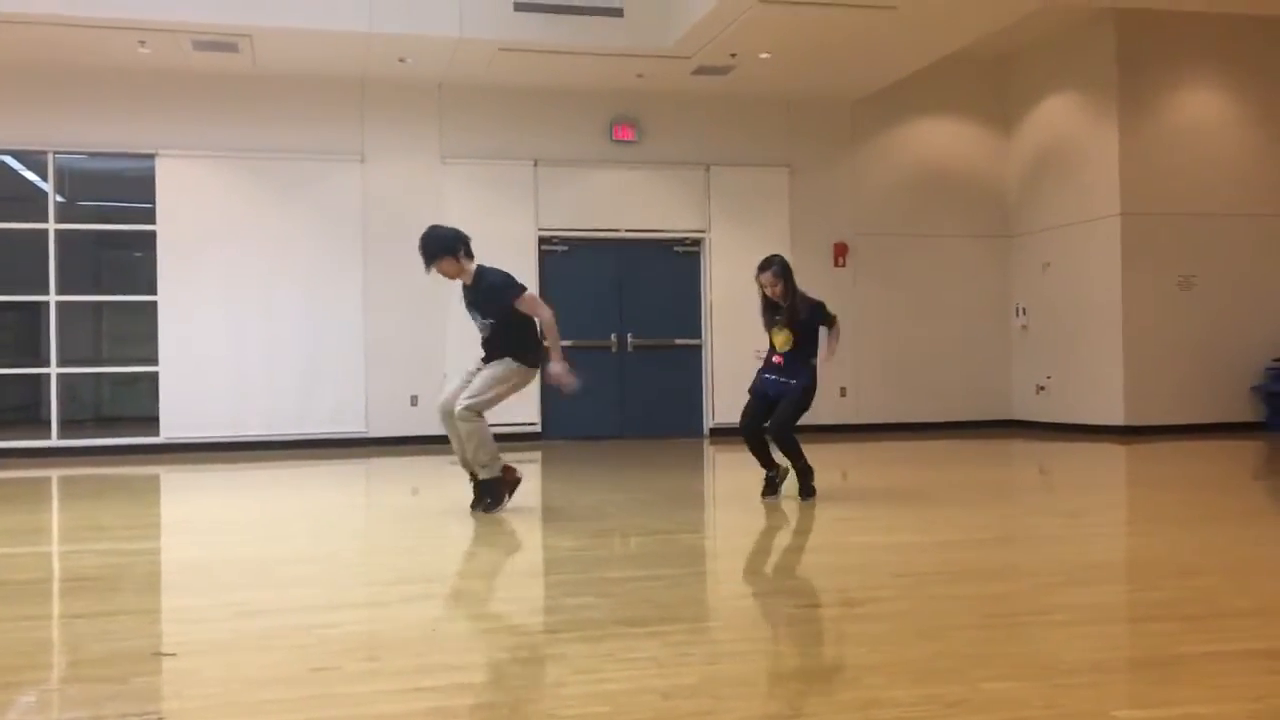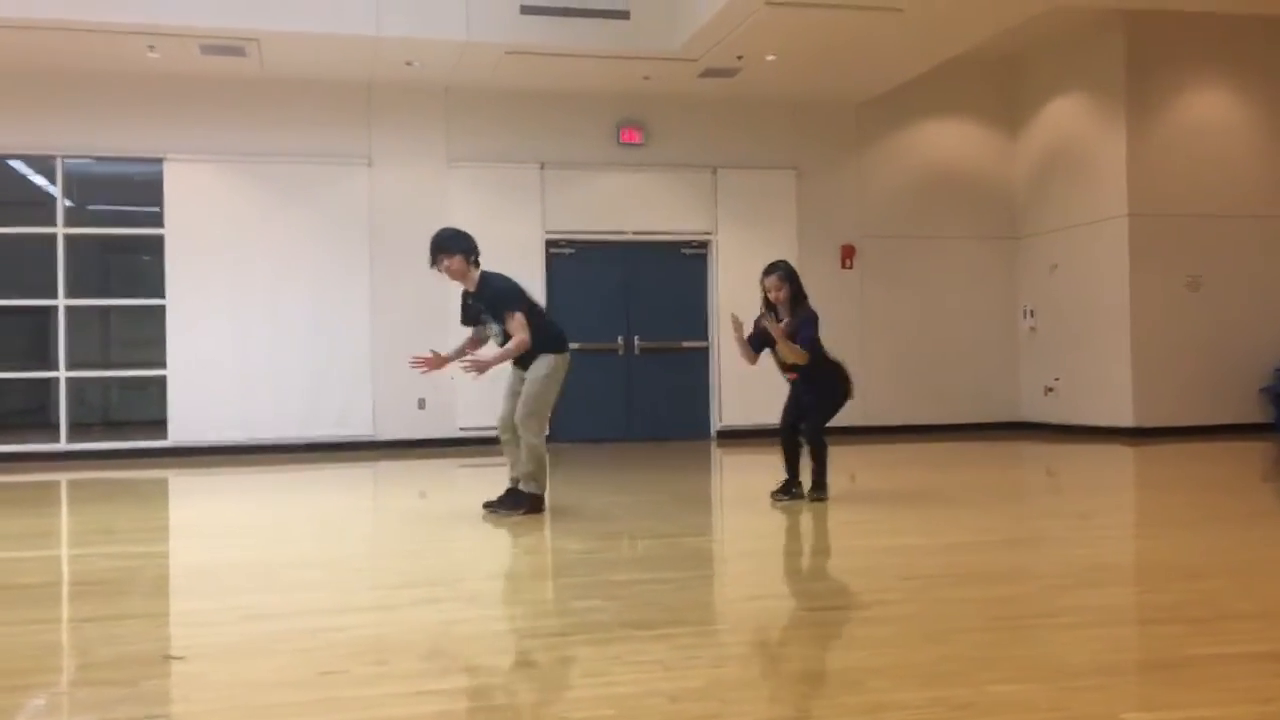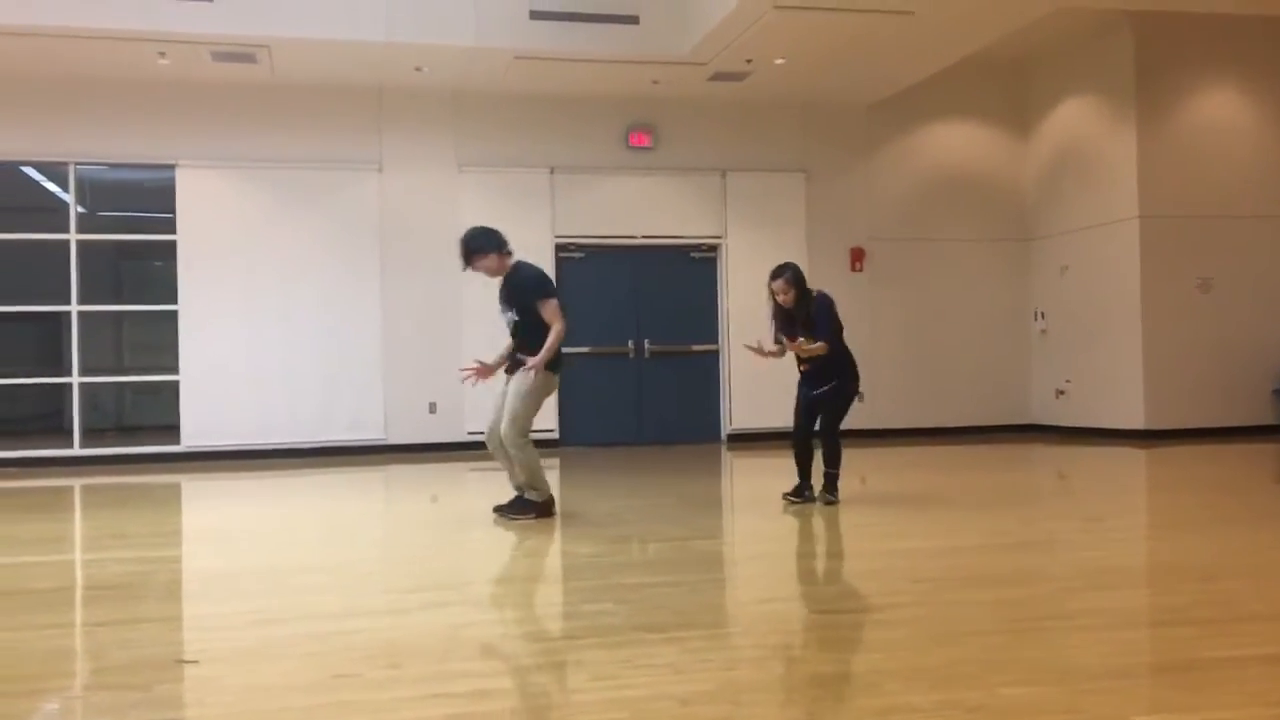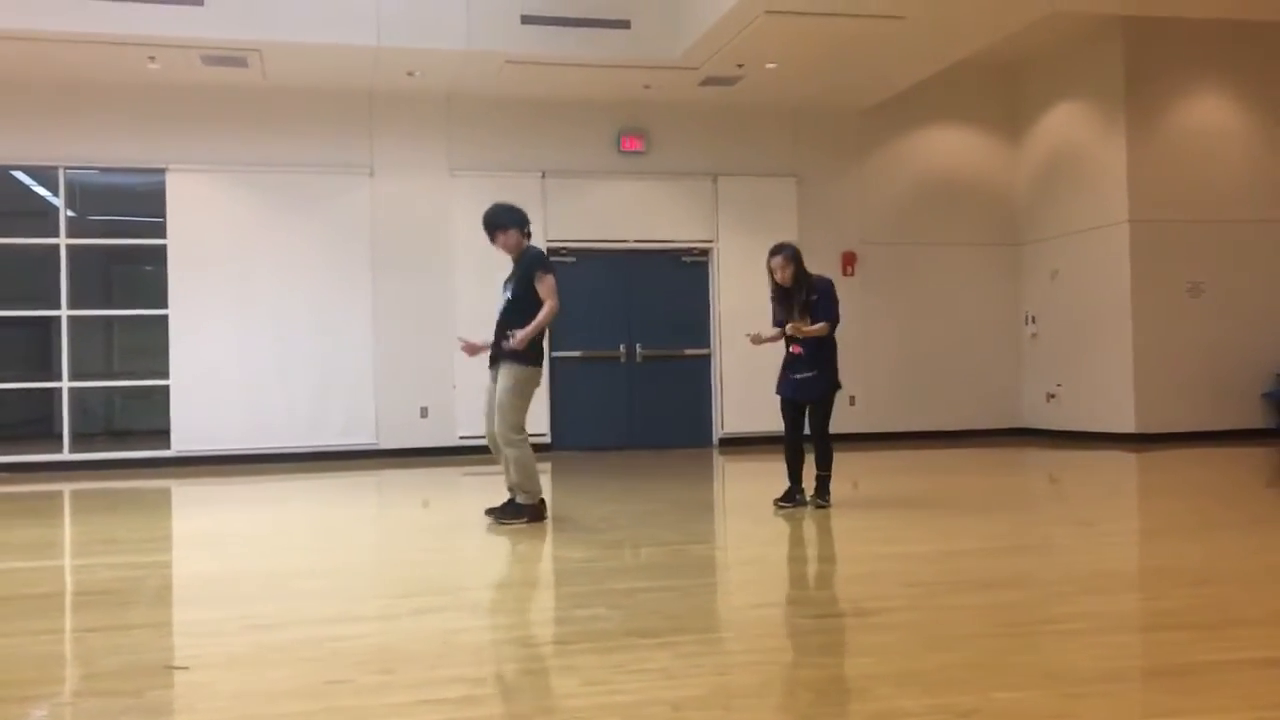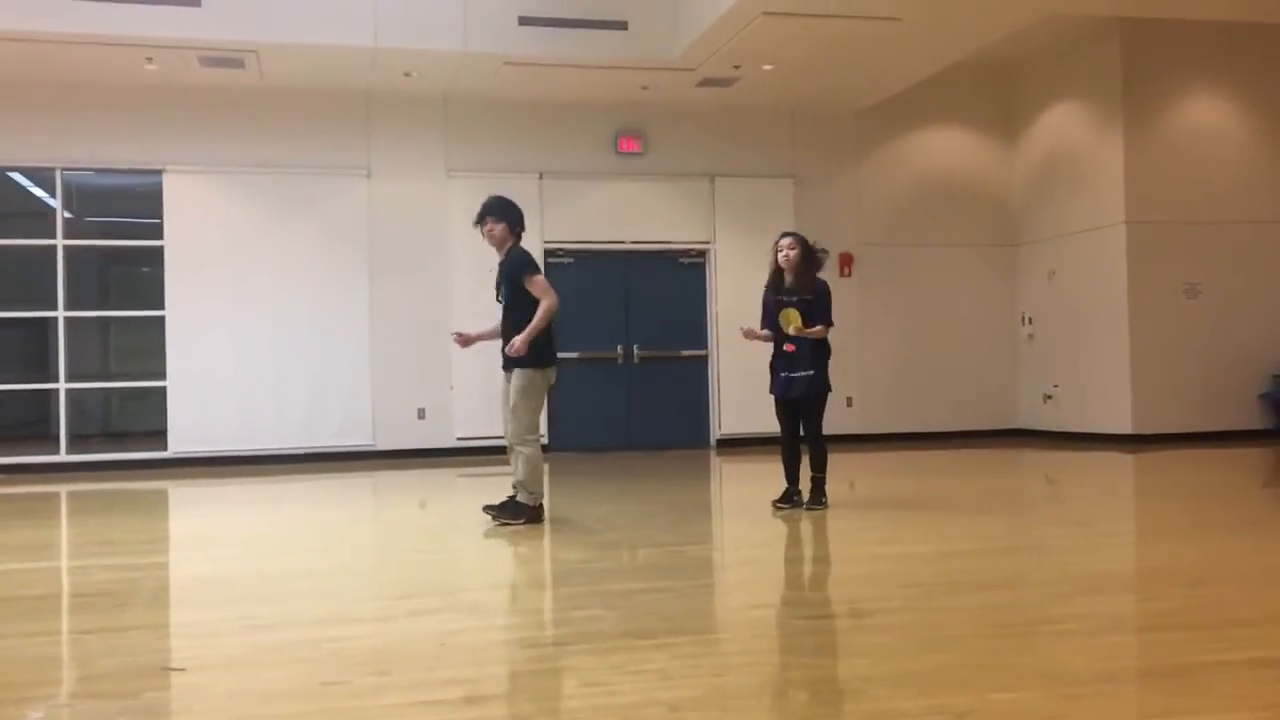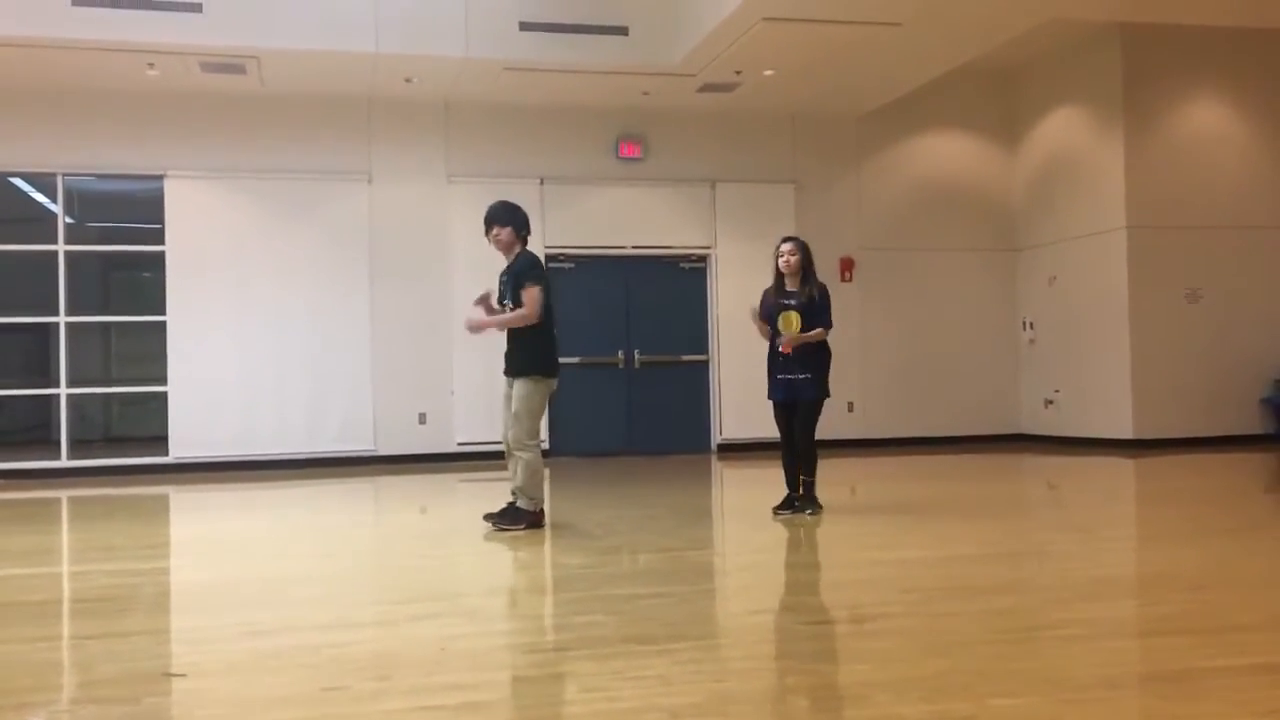
dt=0.2s
person 1, frame 1
left shoulder: (495, 281)
right shoulder: (469, 290)
left elbow: (543, 313)
left wrist: (556, 360)
right wrist: (484, 361)
left hip: (518, 359)
right hip: (493, 359)
left knee: (465, 409)
right knee: (448, 406)
left ankle: (493, 476)
right ankle: (482, 474)
person 1, frame 2
left shoulder: (500, 288)
right shoulder: (469, 297)
left elbow: (522, 338)
right elbow: (478, 336)
left wrist: (490, 361)
right wrist: (445, 359)
left hip: (549, 353)
right hip: (522, 358)
left knee: (527, 421)
right knee: (507, 424)
left ankle: (532, 494)
right ankle: (520, 488)
person 1, frame 3
left shoulder: (532, 277)
right shoulder: (506, 288)
left elbow: (558, 325)
left wrist: (541, 359)
right wrist: (495, 365)
left hip: (538, 369)
right hip: (520, 368)
left knee: (512, 433)
right knee: (495, 433)
left ankle: (540, 498)
right ankle: (527, 494)
person 1, frame 4
left shoulder: (533, 259)
right shoulder: (518, 268)
left elbow: (552, 303)
left wrist: (528, 334)
right wrist: (483, 346)
left hip: (521, 360)
right hip: (503, 360)
left knee: (509, 432)
right knee: (496, 434)
left ankle: (531, 502)
right ankle: (520, 498)
person 1, frame 5
left shoulder: (519, 259)
right shoulder: (504, 266)
left elbow: (550, 301)
left wrist: (525, 337)
right wrist: (477, 337)
left hip: (533, 361)
right hip: (516, 362)
left knee: (523, 433)
right knee: (513, 433)
left ankle: (530, 503)
right ankle: (521, 498)
person 1, frame 6
left shoulder: (527, 265)
right shoulder: (508, 272)
left elbow: (531, 313)
left wrist: (486, 321)
right wrist: (488, 306)
left hip: (536, 367)
right hip: (517, 367)
left knee: (524, 438)
right knee: (512, 438)
left ankle: (530, 509)
right ankle: (521, 504)
person 2, frame 1
left shoulder: (808, 307)
right shoulder: (769, 310)
left elbow: (833, 324)
left wrist: (830, 349)
right wrist: (773, 354)
left hip: (799, 382)
right hip: (768, 379)
left knee: (777, 428)
right knee: (748, 427)
left ankle: (806, 477)
right ankle: (773, 473)
person 2, frame 2
left shoulder: (806, 317)
right shoulder: (765, 320)
left elbow: (801, 357)
right elbow: (751, 358)
left wrist: (780, 336)
right wrist: (739, 335)
left hip: (830, 386)
right hip: (801, 387)
left knee: (811, 428)
right knee: (788, 430)
left ankle: (819, 484)
right ankle: (792, 483)
person 2, frame 3
left shoulder: (821, 304)
right shoulder: (782, 314)
left elbow: (825, 346)
right elbow: (782, 348)
left wrist: (799, 349)
right wrist: (763, 351)
left hip: (839, 379)
right hip: (809, 382)
left knee: (828, 430)
right knee: (800, 433)
left ankle: (830, 486)
right ankle: (804, 486)
person 2, frame 4
left shoulder: (822, 287)
right shoulder: (780, 296)
left elbow: (826, 326)
left wrist: (802, 330)
right wrist: (763, 338)
left hip: (820, 372)
right hip: (791, 374)
left knee: (818, 430)
right knee: (791, 433)
left ankle: (822, 489)
right ankle: (795, 489)
person 2, frame 5
left shoulder: (817, 288)
right shoulder: (771, 292)
left elbow: (824, 329)
right elbow: (771, 333)
left wrist: (805, 332)
right wrist: (754, 335)
left hip: (812, 372)
right hip: (782, 373)
left knee: (812, 432)
right knee: (788, 434)
left ankle: (818, 491)
right ankle: (792, 490)
person 2, frame 6
left shoulder: (816, 291)
right shoulder: (771, 295)
left elbow: (822, 331)
right elbow: (769, 335)
left wrist: (798, 338)
right wrist: (758, 321)
left hip: (811, 377)
right hip: (781, 377)
left knee: (805, 436)
right knee: (788, 439)
left ankle: (809, 494)
right ankle: (793, 495)
